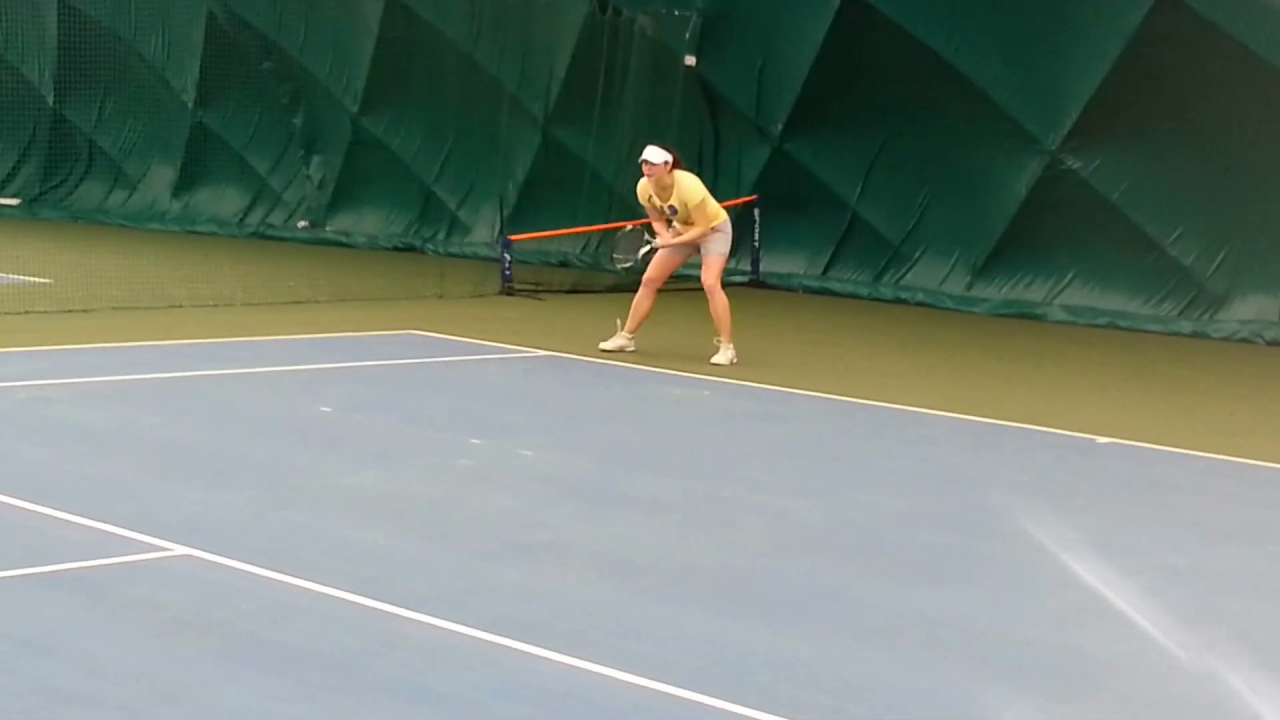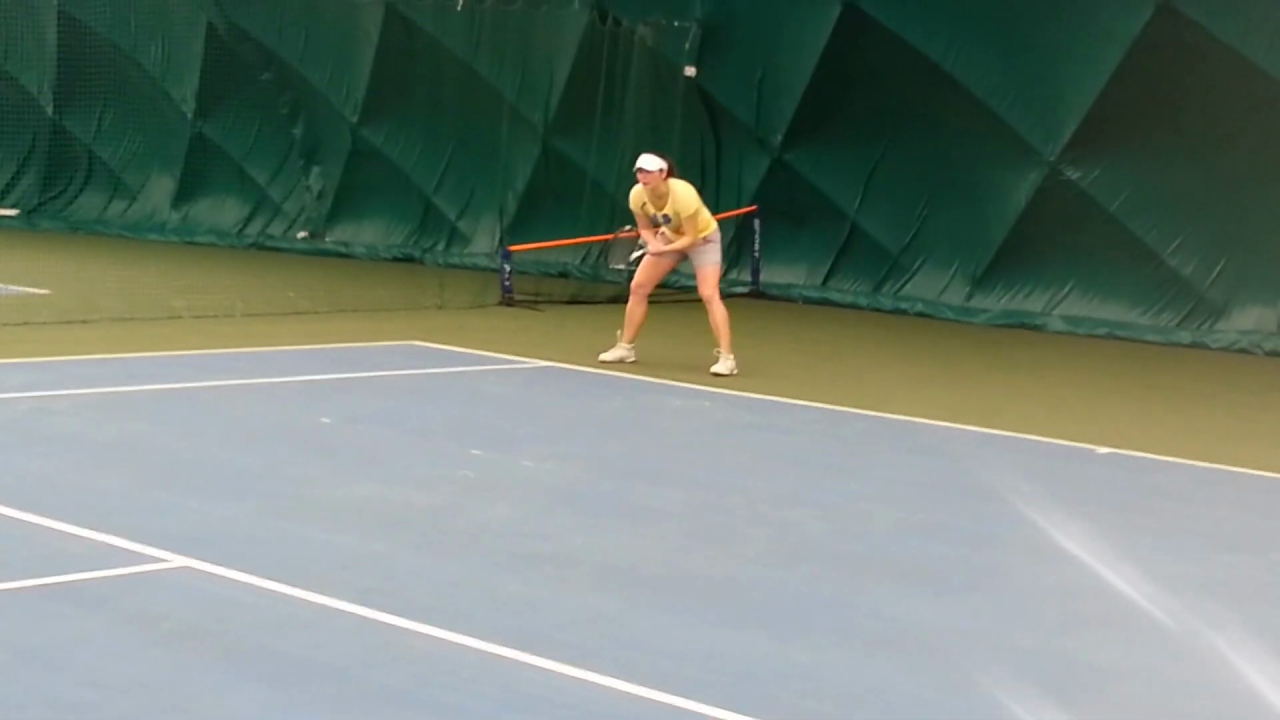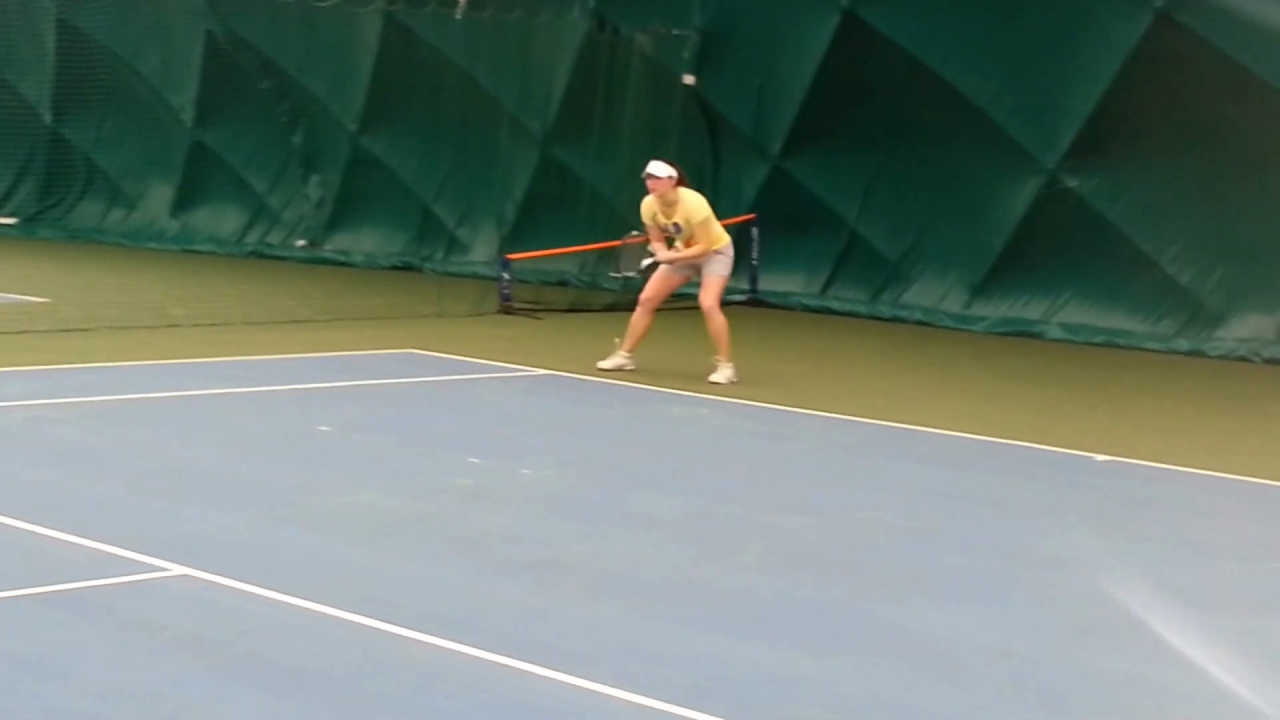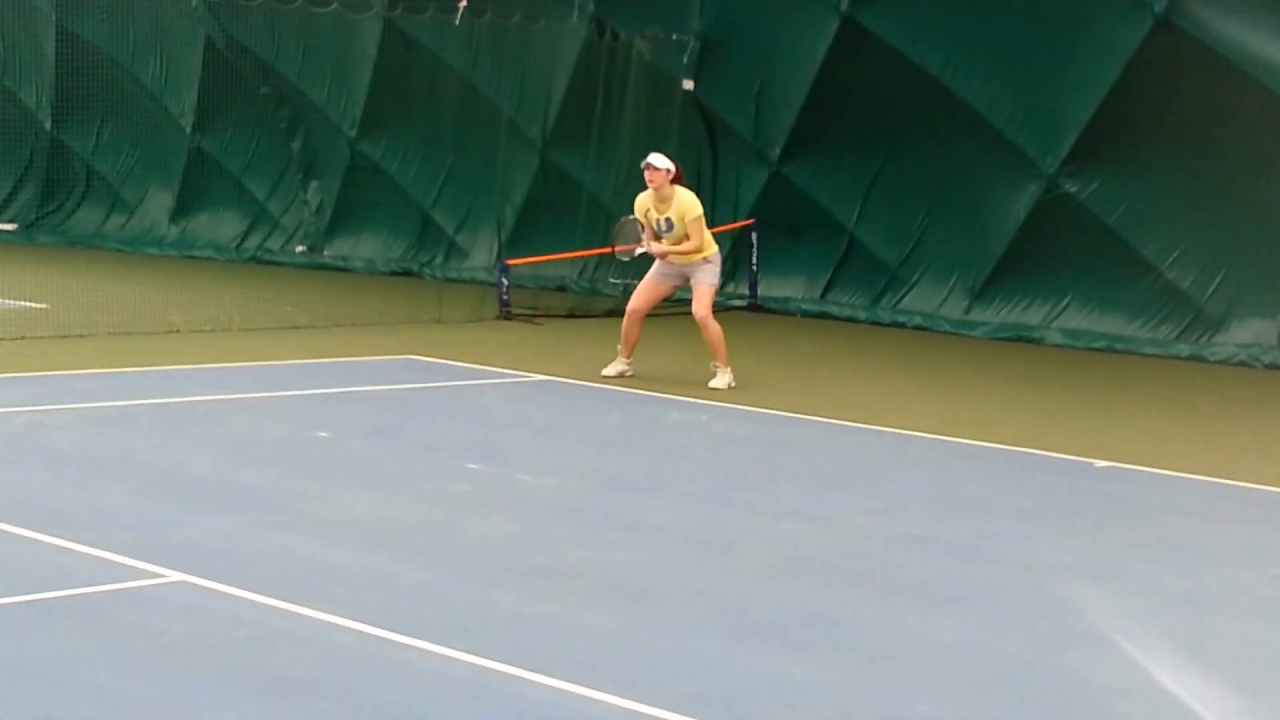
dt=0.4s
person 1, frame 1
left shoulder: (688, 185)
right shoulder: (644, 187)
left elbow: (702, 228)
right elbow: (658, 221)
left wrist: (672, 242)
right wrist: (665, 236)
left hip: (713, 228)
right hip: (682, 229)
left knee: (711, 283)
right knee: (649, 280)
left ankle: (727, 347)
right ankle: (626, 336)
person 1, frame 2
left shoulder: (683, 194)
right shoulder: (637, 195)
left elbow: (691, 238)
right elbow: (645, 229)
left wrist: (663, 250)
right wrist: (653, 243)
left hip: (704, 237)
right hip: (670, 236)
left knee: (709, 293)
right knee: (638, 287)
left ankle: (726, 357)
right ankle: (625, 347)
person 1, frame 3
left shoulder: (693, 203)
right shoulder: (648, 205)
left elbow: (704, 246)
right elbow: (657, 241)
left wrist: (673, 257)
right wrist: (662, 253)
left hip: (716, 251)
right hip: (683, 251)
left knee: (708, 304)
right knee: (646, 300)
left ankle: (725, 365)
right ankle: (624, 355)
person 1, frame 4
left shoulder: (686, 200)
right shoulder: (642, 201)
left elbow: (696, 244)
right elbow: (648, 238)
left wrist: (665, 250)
right wrist: (652, 247)
left hip: (702, 259)
right hip: (669, 262)
left knee: (701, 314)
right knee: (633, 309)
left ankle: (723, 371)
right ankle: (623, 362)
